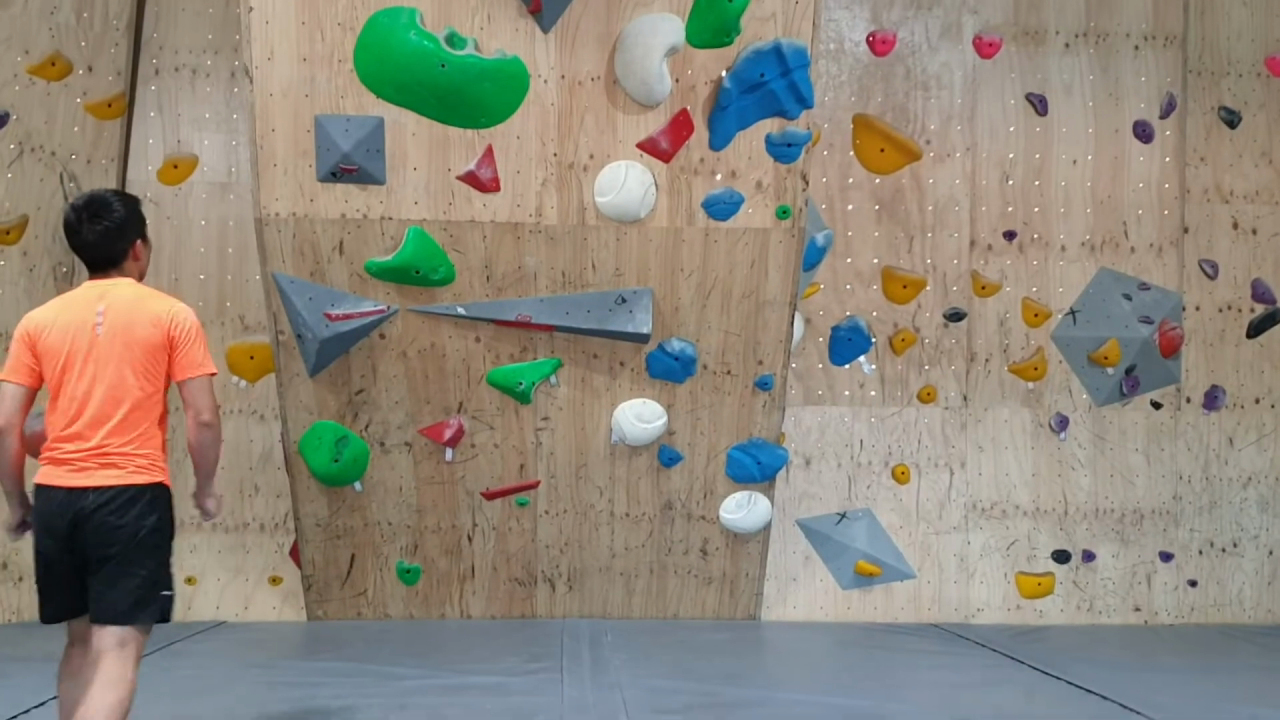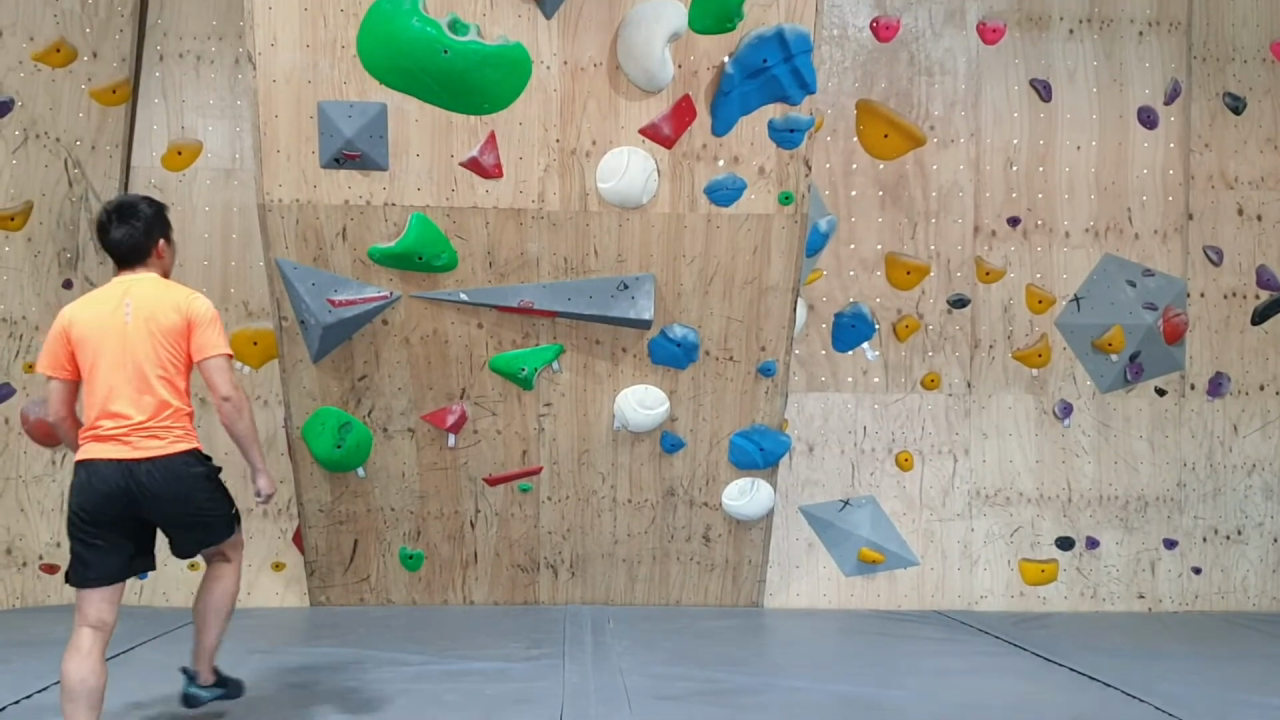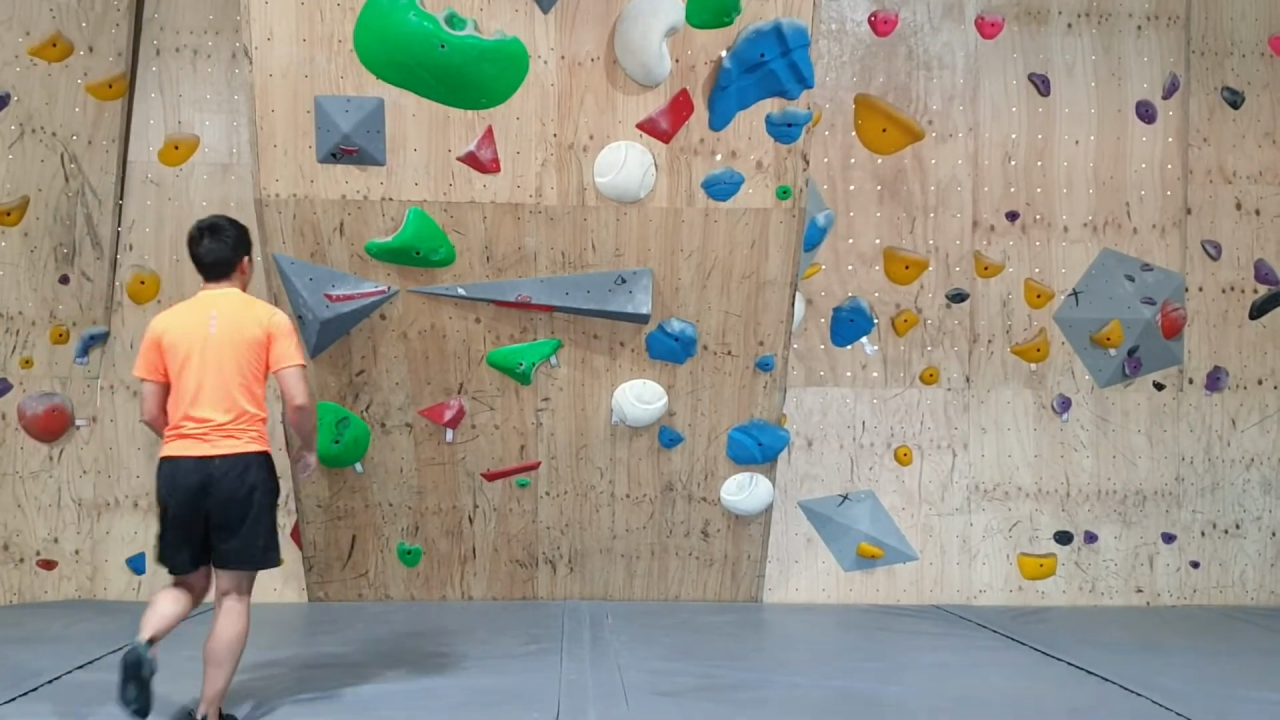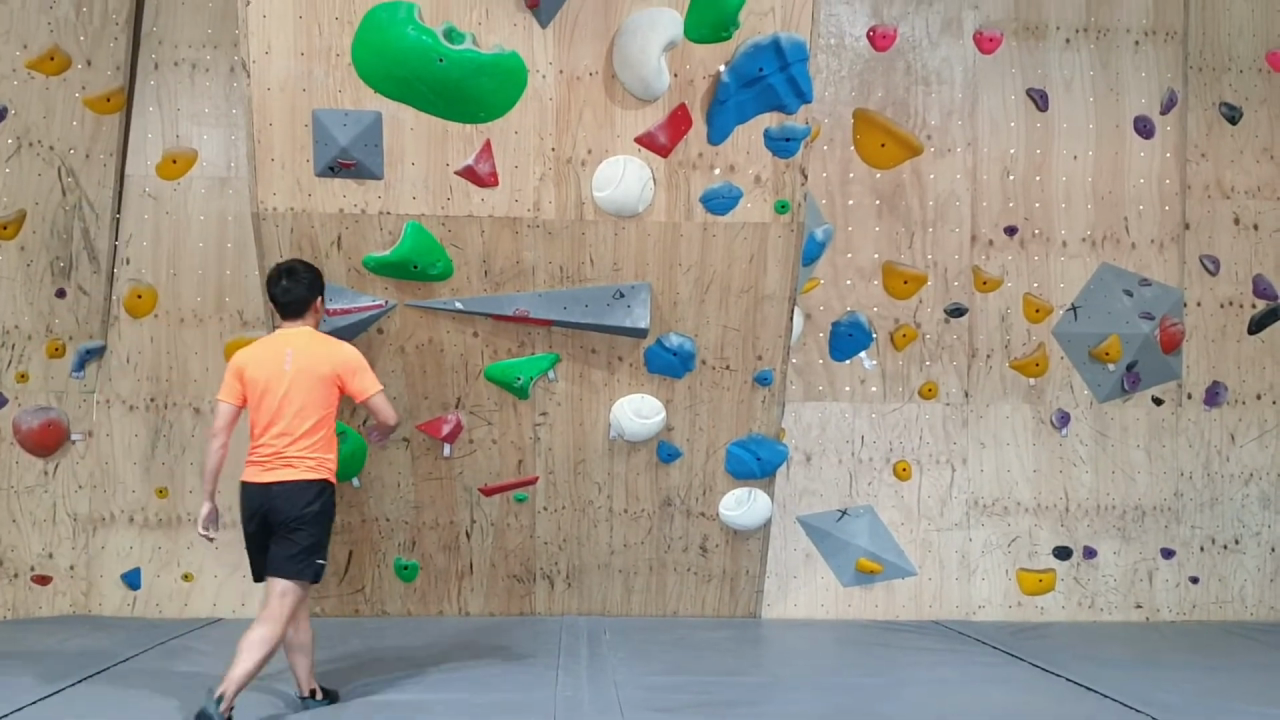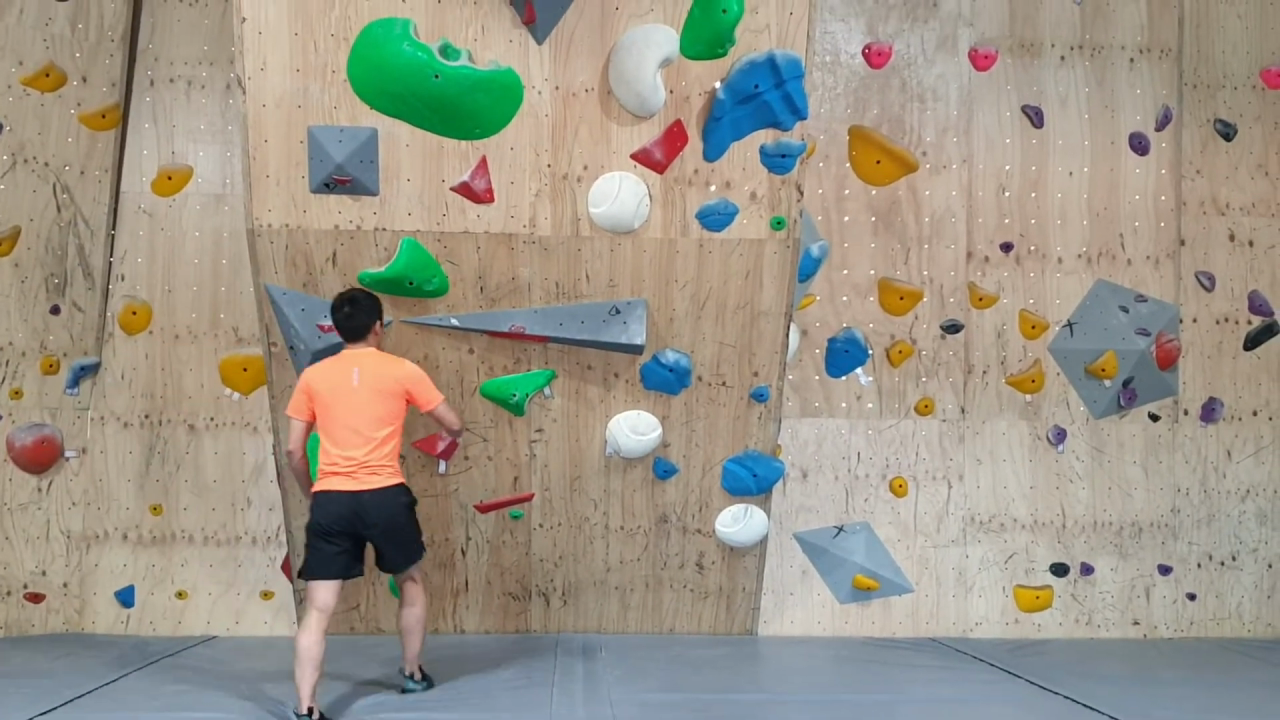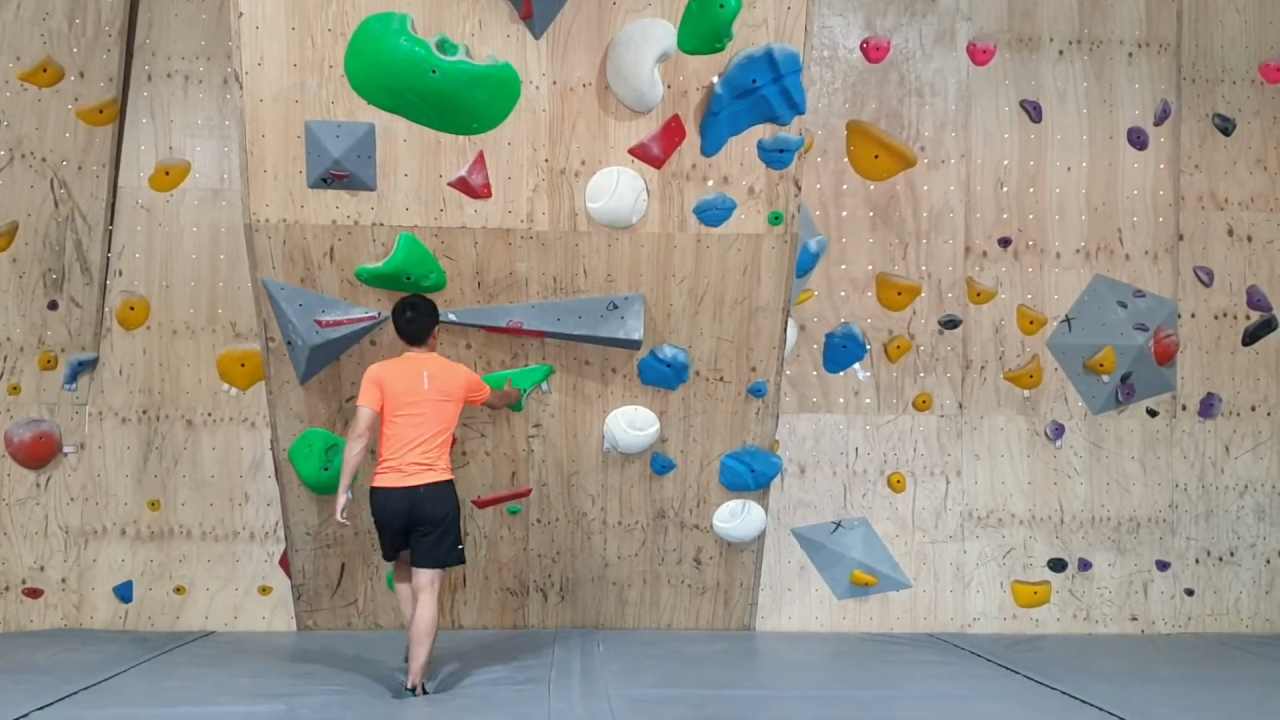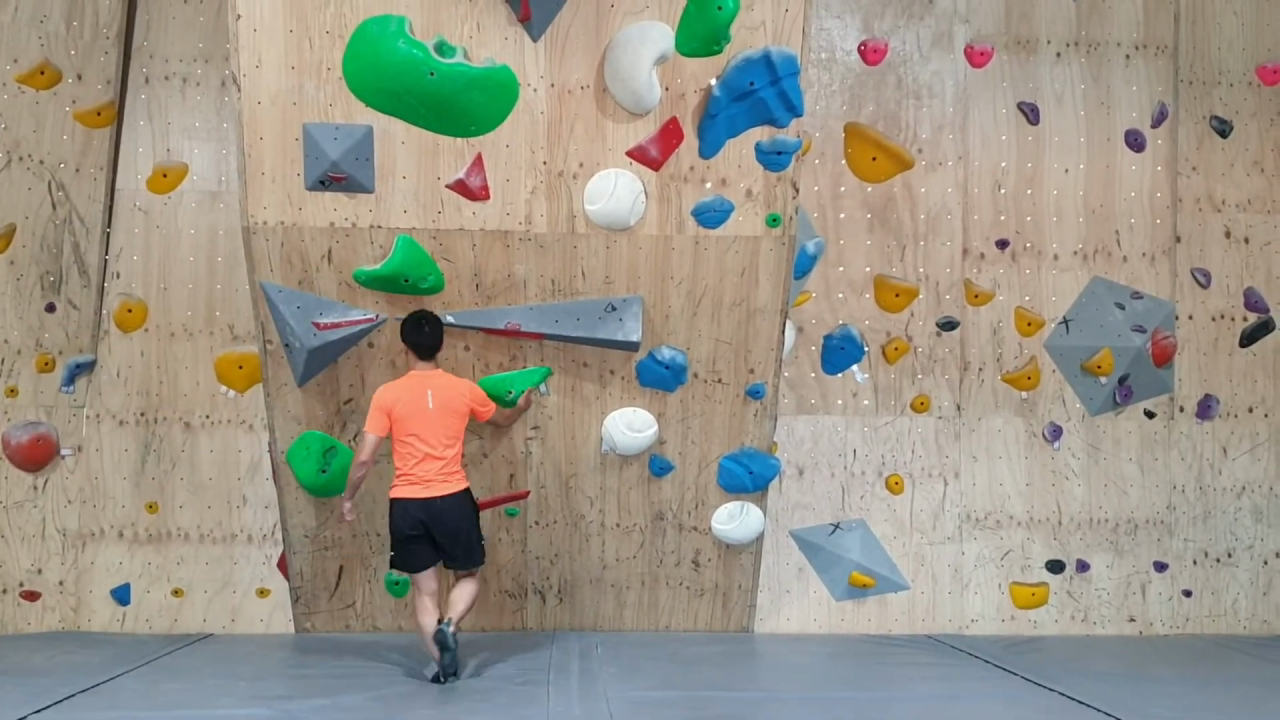
dt=0.5s
person 1, frame 1
right shoulder: (171, 314)
right elbow: (204, 419)
right wrist: (206, 489)
left hip: (57, 498)
right hip: (132, 497)
left knee: (81, 644)
right knee: (117, 654)
person 1, frame 2
left shoulder: (73, 314)
right shoulder: (190, 305)
left elbow: (58, 415)
right elbow: (227, 395)
right wrist: (259, 468)
left hip: (96, 474)
right hip: (172, 465)
left knee: (92, 622)
right knee: (227, 552)
right ankle: (203, 675)
person 1, frame 3
left shoulder: (164, 323)
right shoulder: (269, 318)
left elbow: (151, 413)
right elbow: (299, 401)
right wrist: (306, 449)
left hip: (178, 468)
right hip: (243, 466)
left knee: (187, 584)
right knee: (234, 594)
left ankle: (143, 646)
person 1, frame 4
left shoulder: (245, 357)
right shoulder: (339, 354)
left elbow: (218, 434)
right elbow: (388, 418)
left wrist: (208, 499)
right wrist: (379, 433)
left hip: (256, 490)
right hip: (307, 490)
left knee: (292, 591)
right knee: (279, 609)
person 1, frame 5
left shoulder: (313, 376)
right shoulder: (402, 371)
left elbow: (293, 448)
right elbow: (453, 425)
left wrist: (309, 493)
right wrist: (455, 429)
left hip: (330, 499)
right hip: (384, 496)
left knee: (318, 610)
right knee: (411, 581)
right ankle: (412, 673)
person 1, frame 6
left shoulder: (379, 373)
right shoulder: (459, 375)
left elbow: (360, 434)
right elbow: (496, 401)
left wrist: (343, 489)
right wrist: (512, 395)
left hip: (387, 492)
right hip: (435, 491)
left knee: (401, 566)
right knee: (427, 590)
left ankle: (415, 646)
right ankle: (414, 683)
person 1, frame 7
left shoulder: (388, 394)
right shoulder: (464, 389)
left elbow: (365, 458)
right elbow: (502, 419)
left wrist: (348, 497)
right wrist: (521, 407)
left hip: (406, 505)
right hip: (452, 500)
left knee: (424, 590)
right knee: (468, 577)
left ankle: (444, 668)
right ankle: (448, 626)
